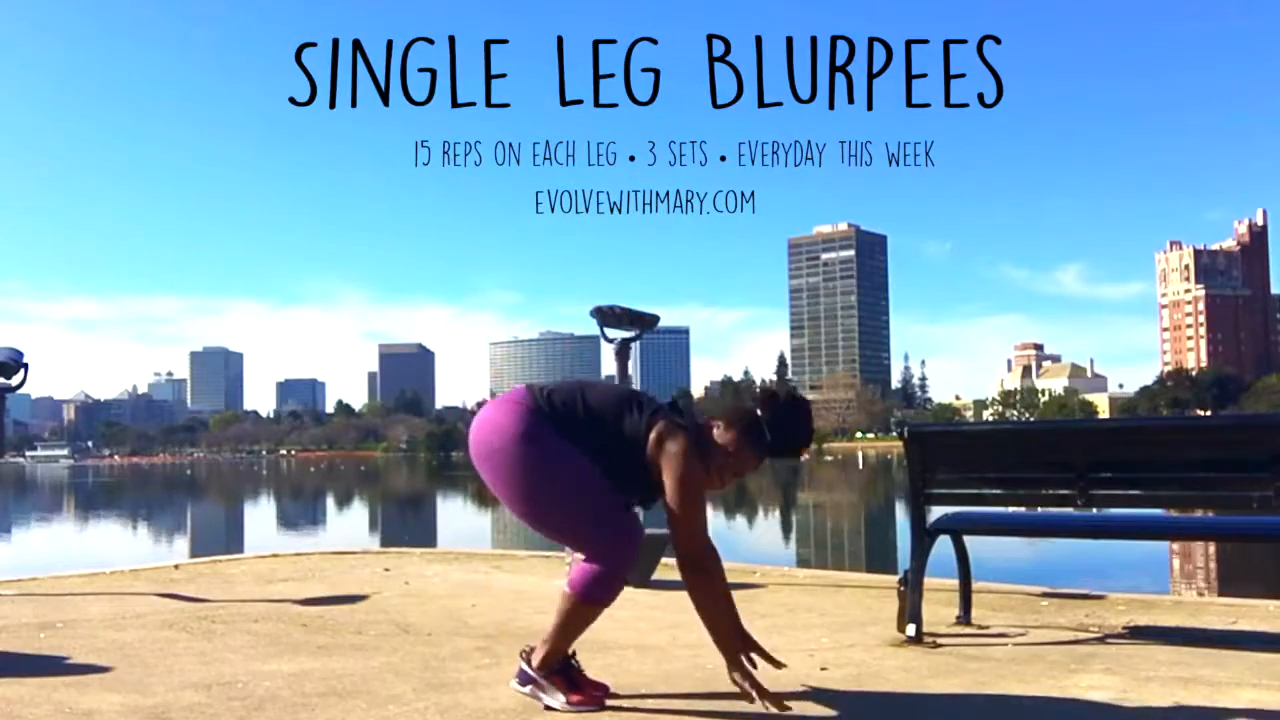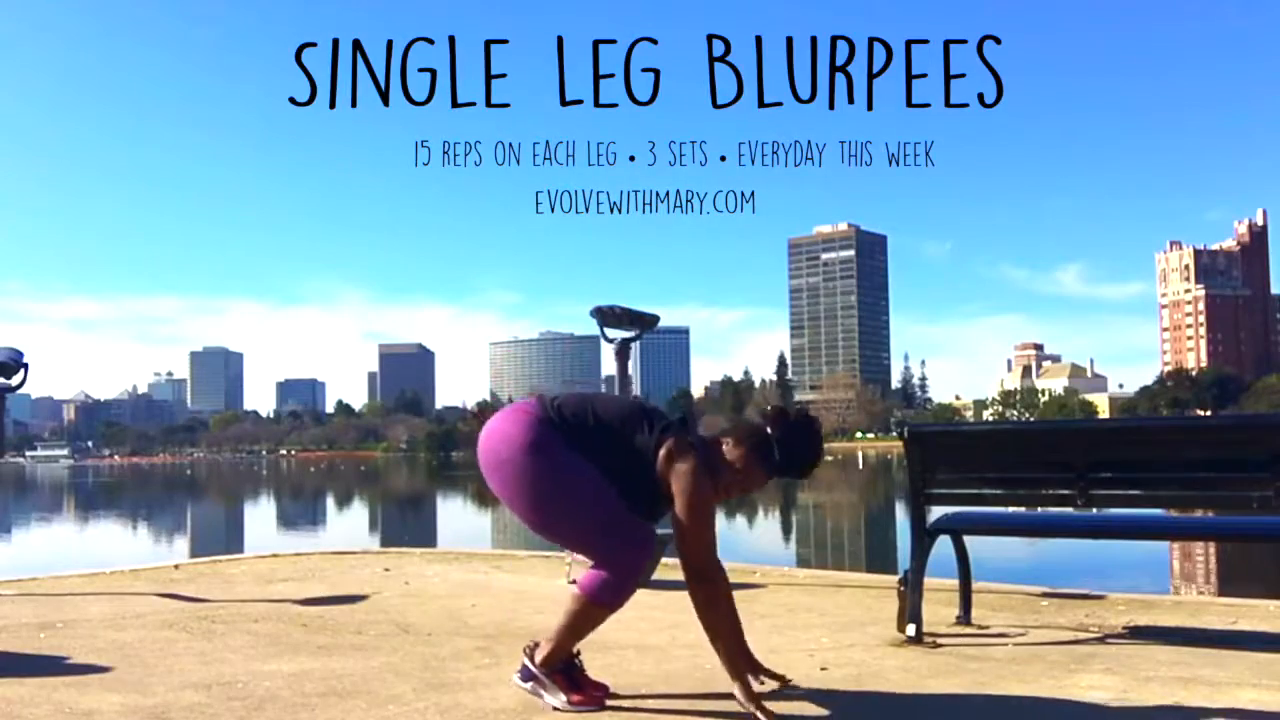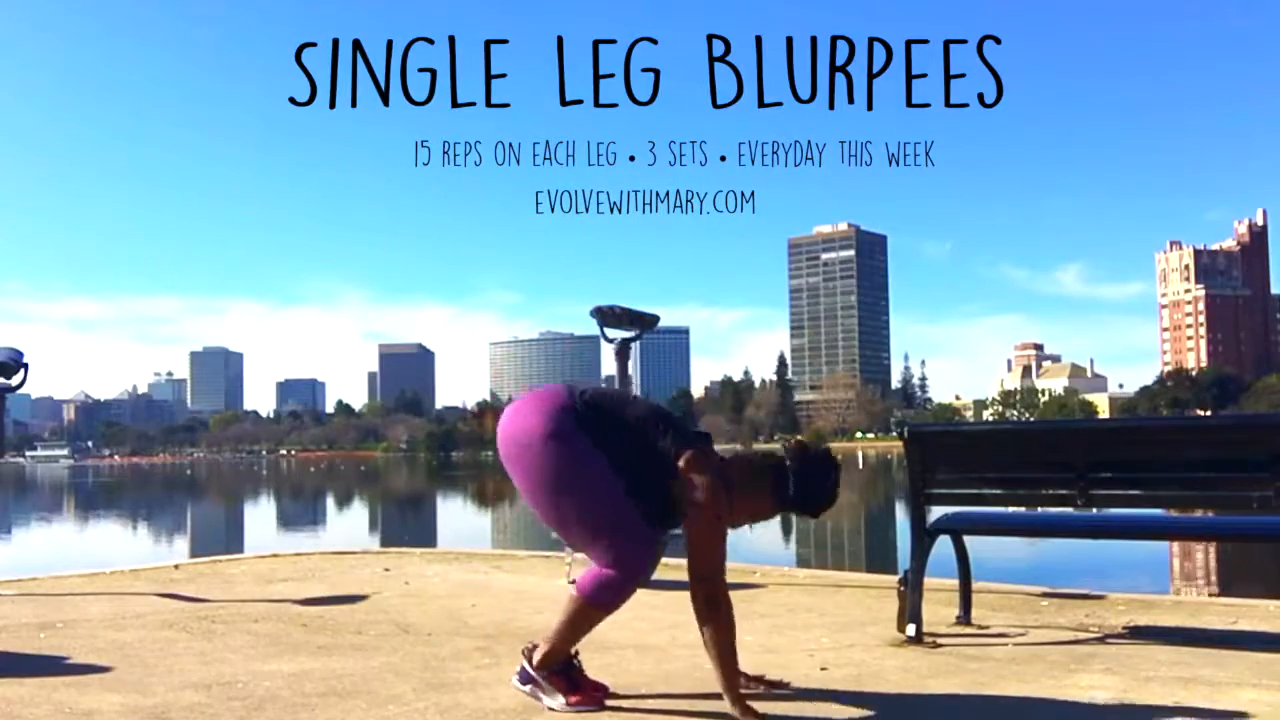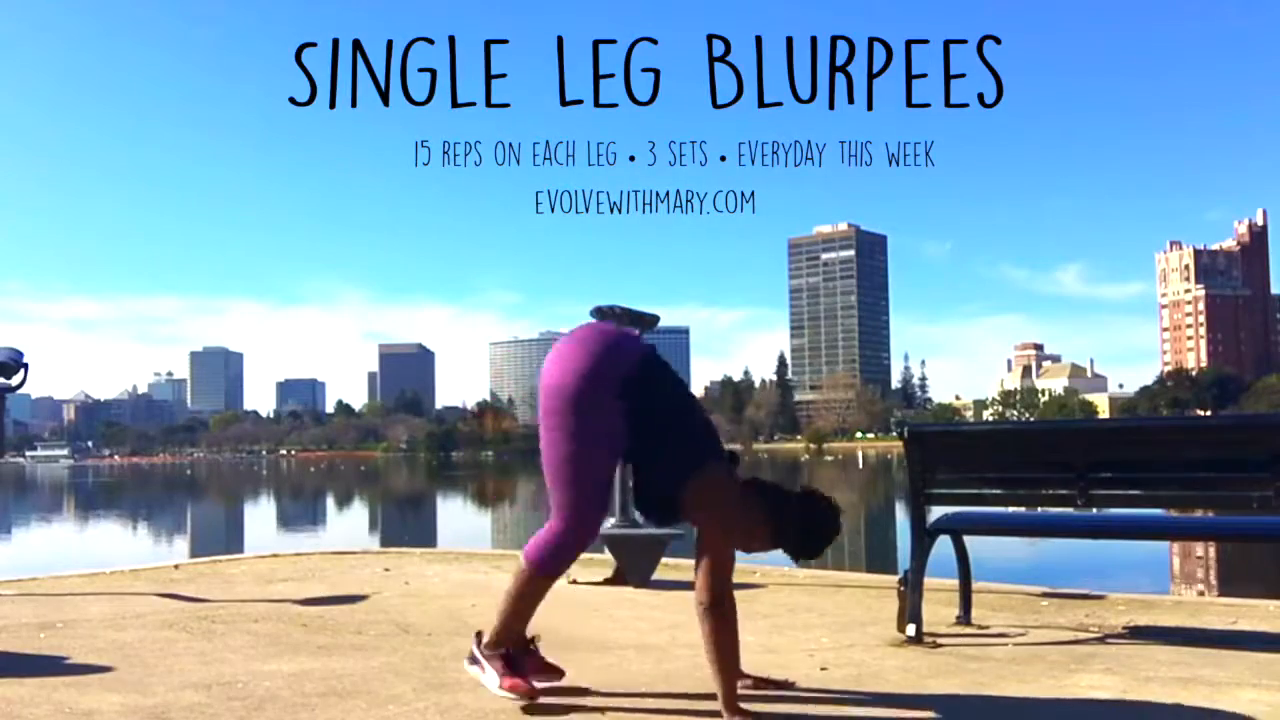
dt=0.1s
person 1, frame 1
left shoulder: (684, 449)
right shoulder: (683, 451)
left elbow: (699, 557)
right elbow: (696, 564)
left wrist: (736, 640)
right wrist: (736, 660)
left hip: (523, 432)
right hip: (510, 431)
left knee: (616, 541)
right knee: (616, 548)
left ankle: (552, 658)
right ankle: (541, 666)
person 1, frame 2
left shoulder: (695, 468)
right shoulder: (691, 467)
left elbow: (705, 574)
right elbow: (704, 579)
left wrist: (742, 659)
right wrist: (739, 676)
left hip: (537, 444)
right hip: (519, 442)
left knee: (626, 550)
right knee: (628, 556)
left ankle: (555, 658)
right ankle: (542, 663)
person 1, frame 3
left shoulder: (699, 491)
right shoulder: (705, 486)
left elbow: (710, 590)
right elbow: (708, 595)
left wrist: (731, 673)
left hip: (554, 426)
right hip: (538, 425)
left knee: (618, 555)
right knee: (626, 561)
left ankle: (553, 658)
right ankle: (542, 664)
person 1, frame 4
left shoulder: (716, 496)
right shoulder: (731, 508)
left elbow: (715, 597)
right elbow: (713, 603)
left wrist: (732, 670)
left knee: (576, 526)
right knee: (574, 527)
left ankle: (513, 641)
right ankle: (494, 647)
